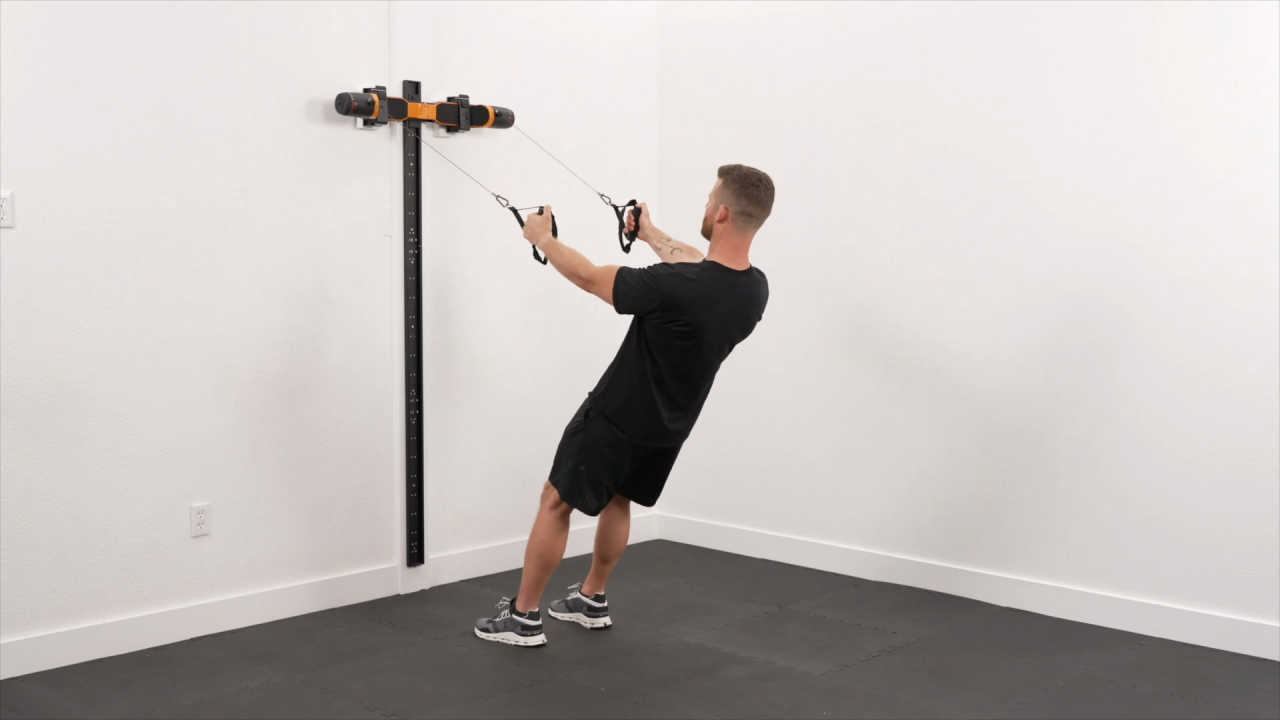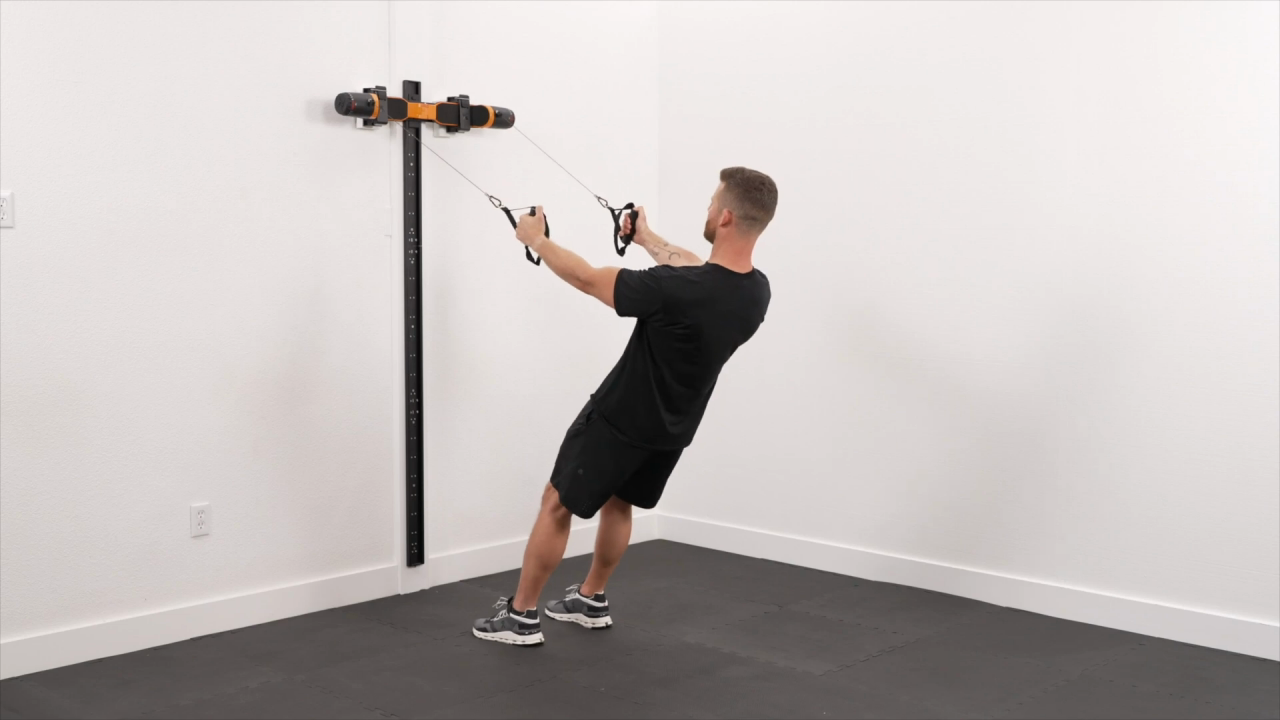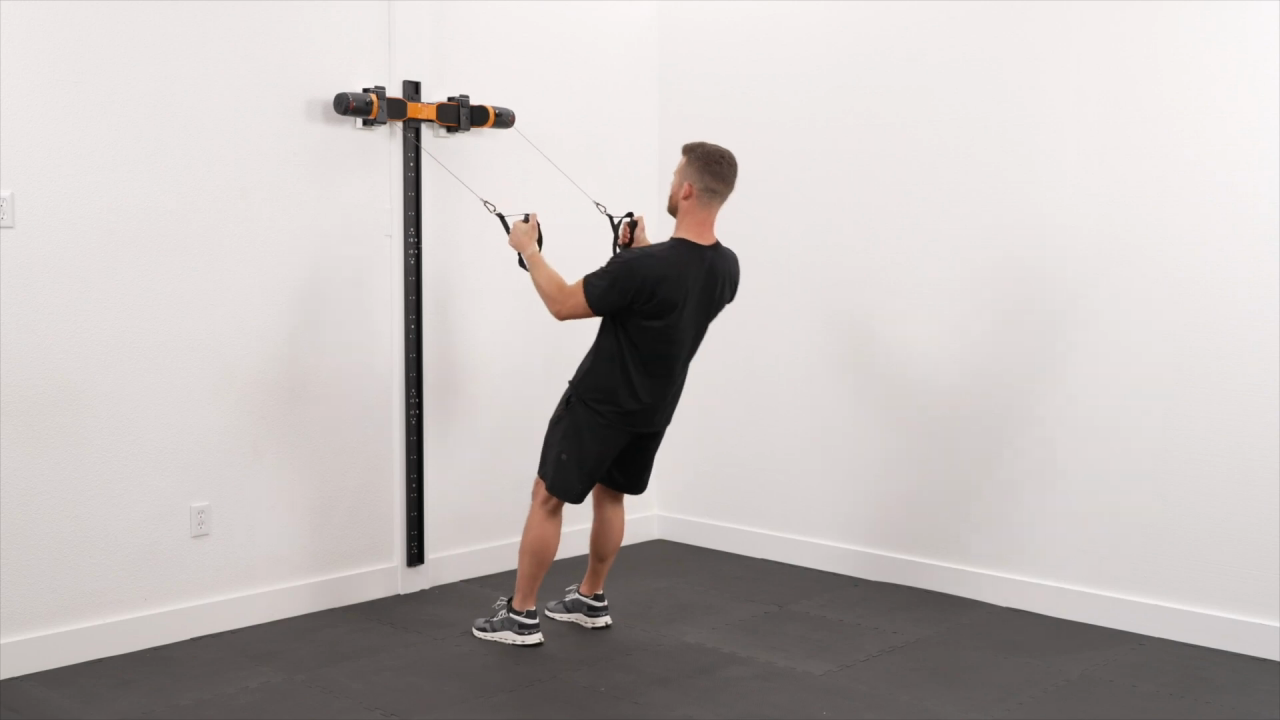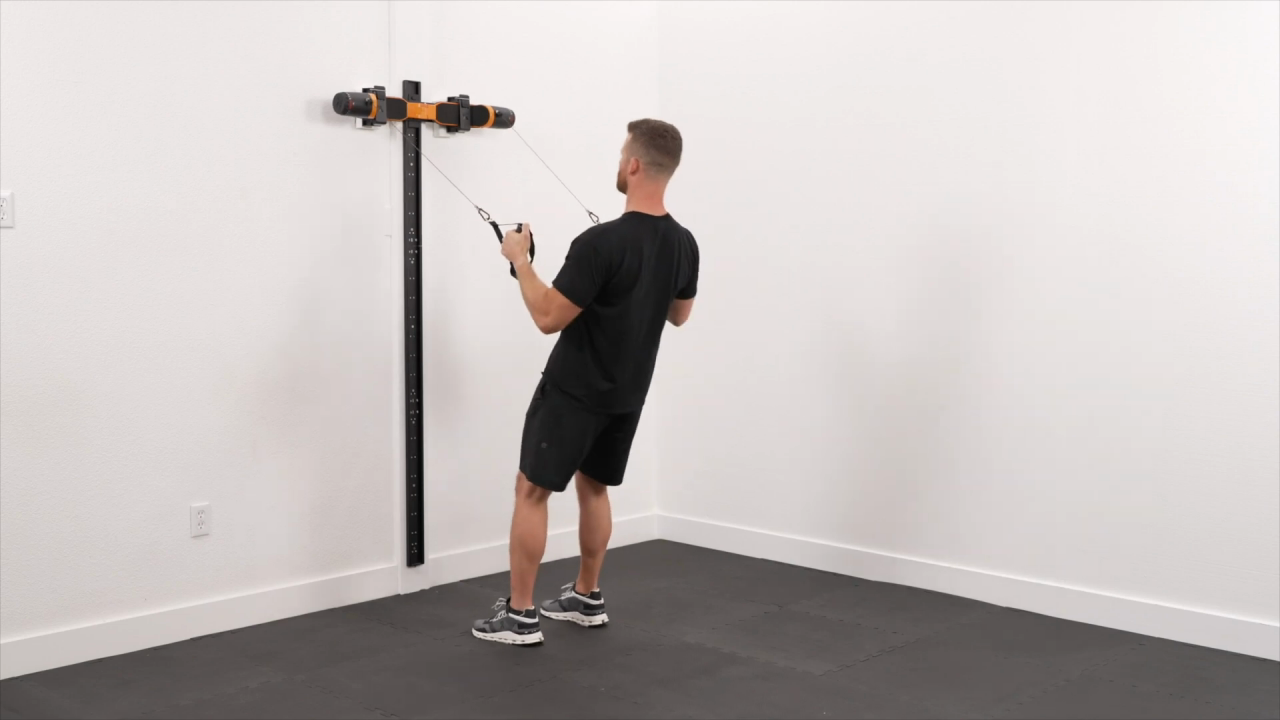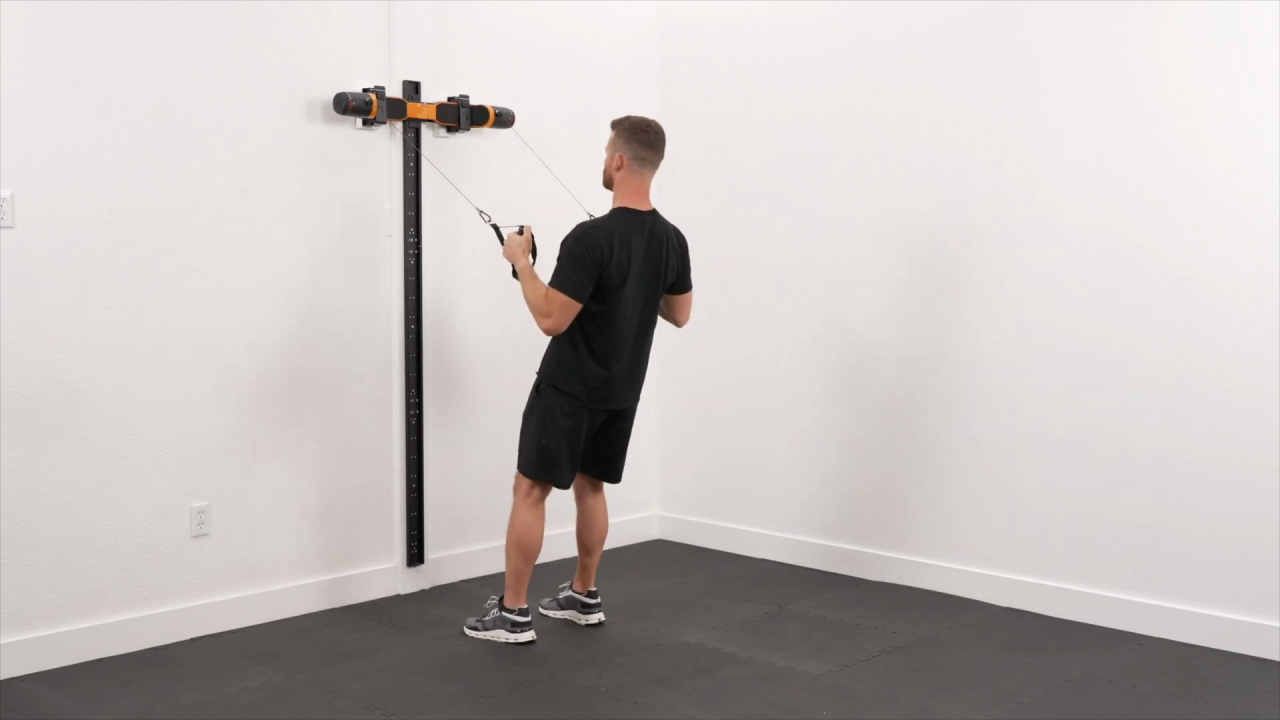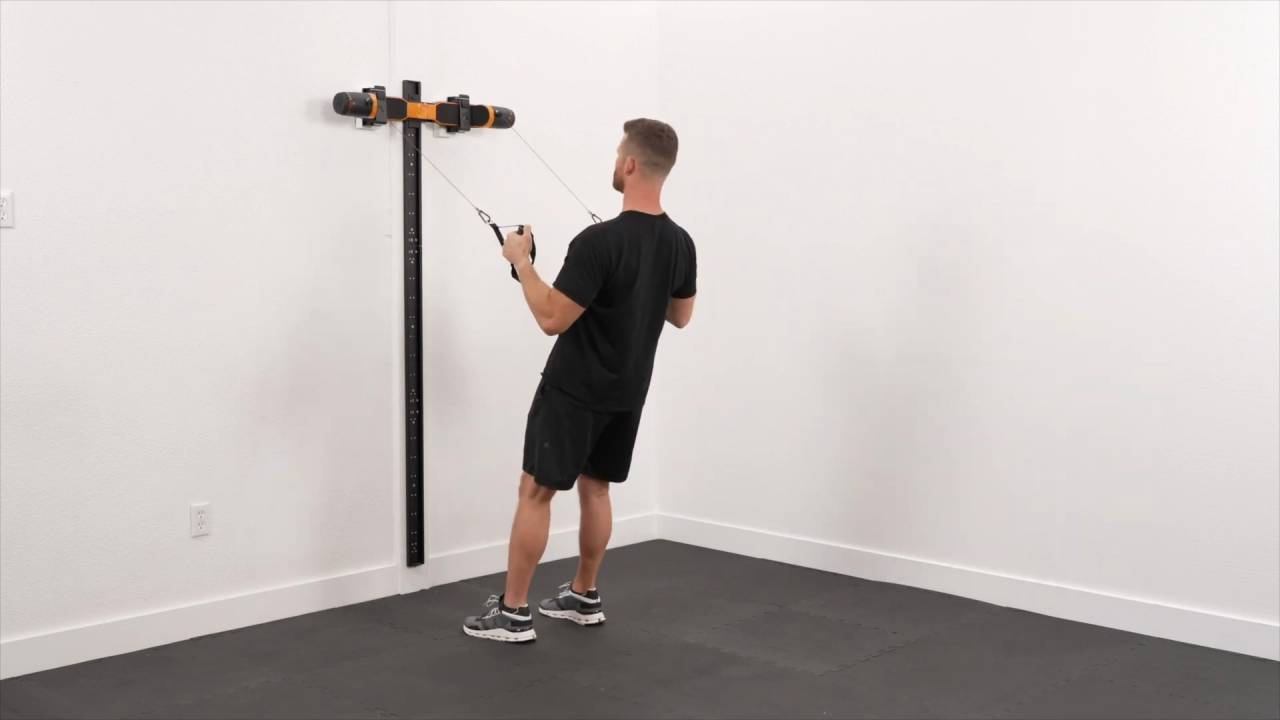
dt=0.4s
person 1, frame 1
left shoulder: (672, 288)
right shoulder: (755, 289)
left elbow: (589, 277)
left wrist: (542, 237)
right wrist: (651, 233)
left hip: (618, 416)
right hip: (669, 424)
left knee: (557, 502)
right knee: (617, 500)
left ankle: (523, 616)
right ankle: (591, 599)
person 1, frame 2
left shoulder: (673, 291)
right shoulder: (757, 292)
left elbow: (588, 279)
left wrist: (536, 239)
right wrist: (645, 237)
left hip: (621, 418)
right hip: (672, 427)
left knee: (557, 504)
right knee: (618, 502)
left ankle: (520, 614)
right ankle: (590, 599)
person 1, frame 3
left shoulder: (642, 267)
right shoulder: (727, 268)
left elbow: (563, 304)
left wrist: (527, 249)
left hip: (599, 403)
right hip: (652, 409)
left knee: (547, 498)
right knee: (609, 494)
left ankle: (520, 614)
right ankle: (590, 599)
person 1, frame 4
left shoulder: (602, 241)
right shoulder: (684, 244)
left elbow: (548, 317)
right elbow: (678, 314)
left wrist: (518, 258)
left hip: (573, 391)
right hip: (626, 393)
left knee: (531, 491)
right knee: (593, 488)
left ankle: (519, 614)
right ankle: (586, 597)
person 1, frame 5
left shoulder: (591, 238)
right shoulder: (671, 239)
left elbow: (551, 320)
right elbow: (680, 314)
left wrist: (520, 261)
left hip: (569, 389)
right hip: (621, 390)
left knee: (530, 490)
right knee: (589, 486)
left ankle: (512, 613)
right ankle: (583, 596)
person 1, frame 6
left shoulder: (600, 241)
right shoulder: (680, 242)
left elbow: (553, 319)
right elbow: (680, 316)
left wrist: (521, 261)
left hip: (575, 390)
right hip: (627, 391)
left knee: (535, 490)
right knee: (594, 486)
left ankle: (512, 612)
right ankle: (583, 596)
